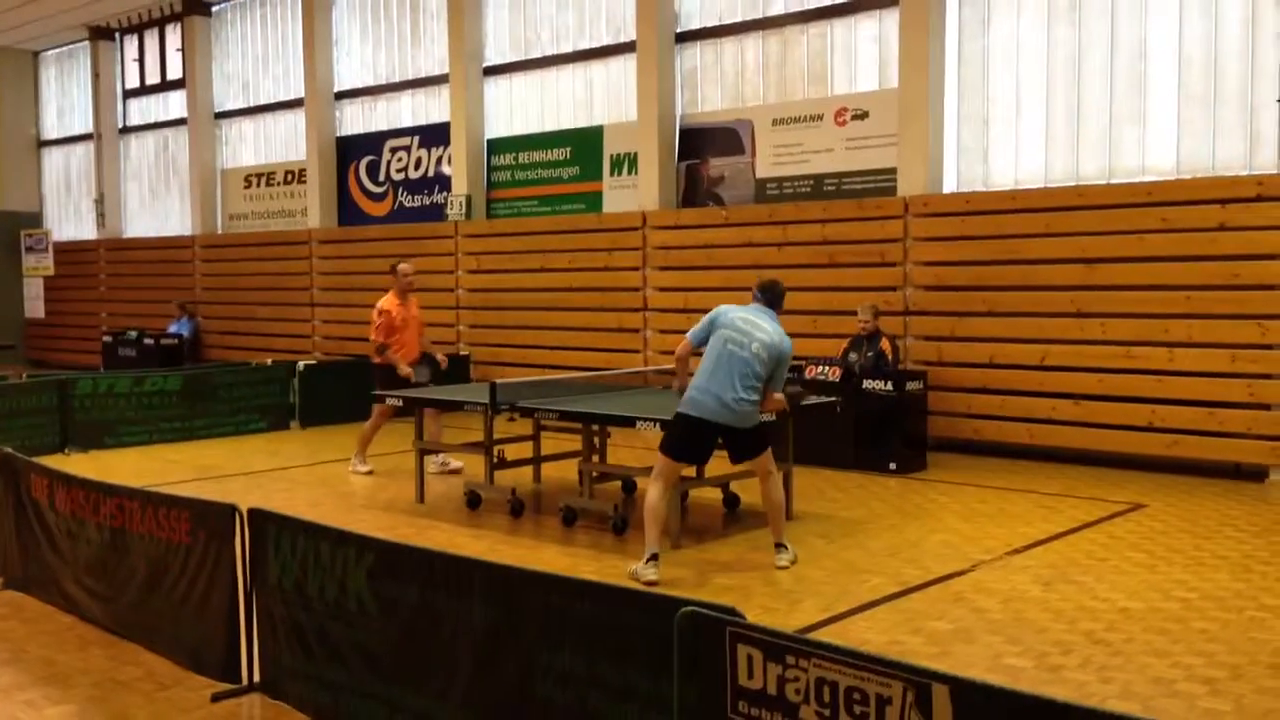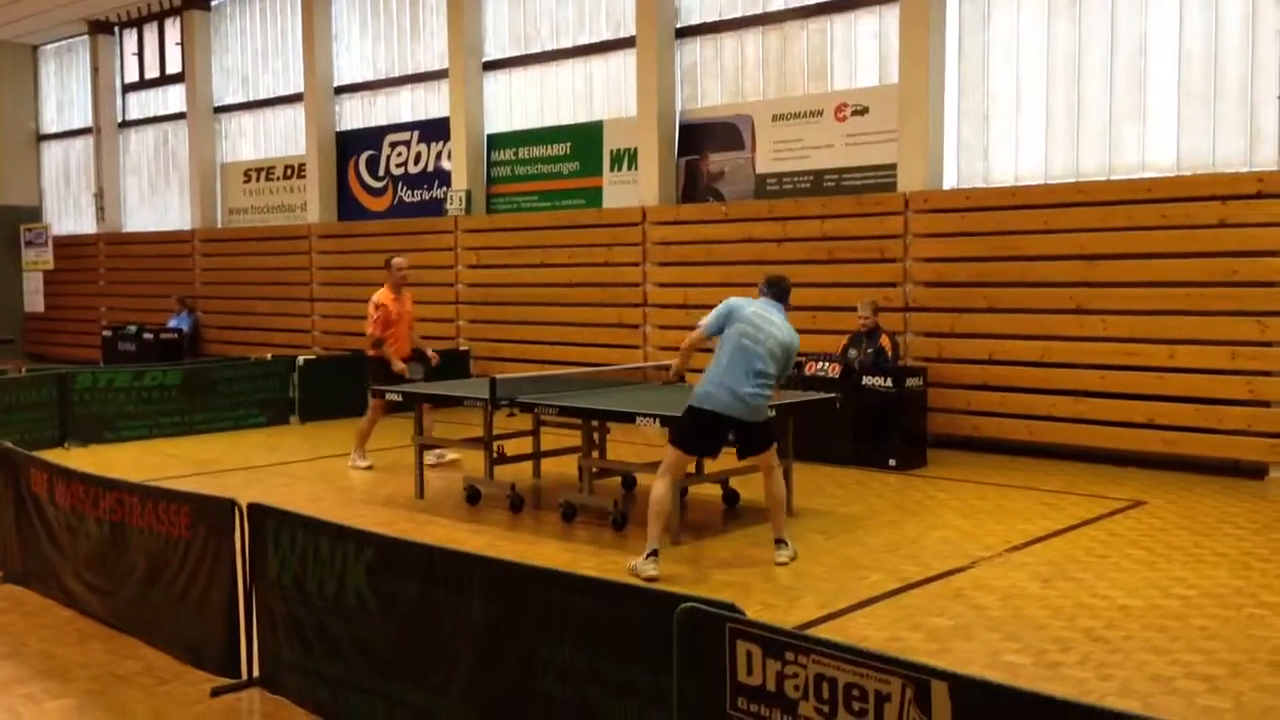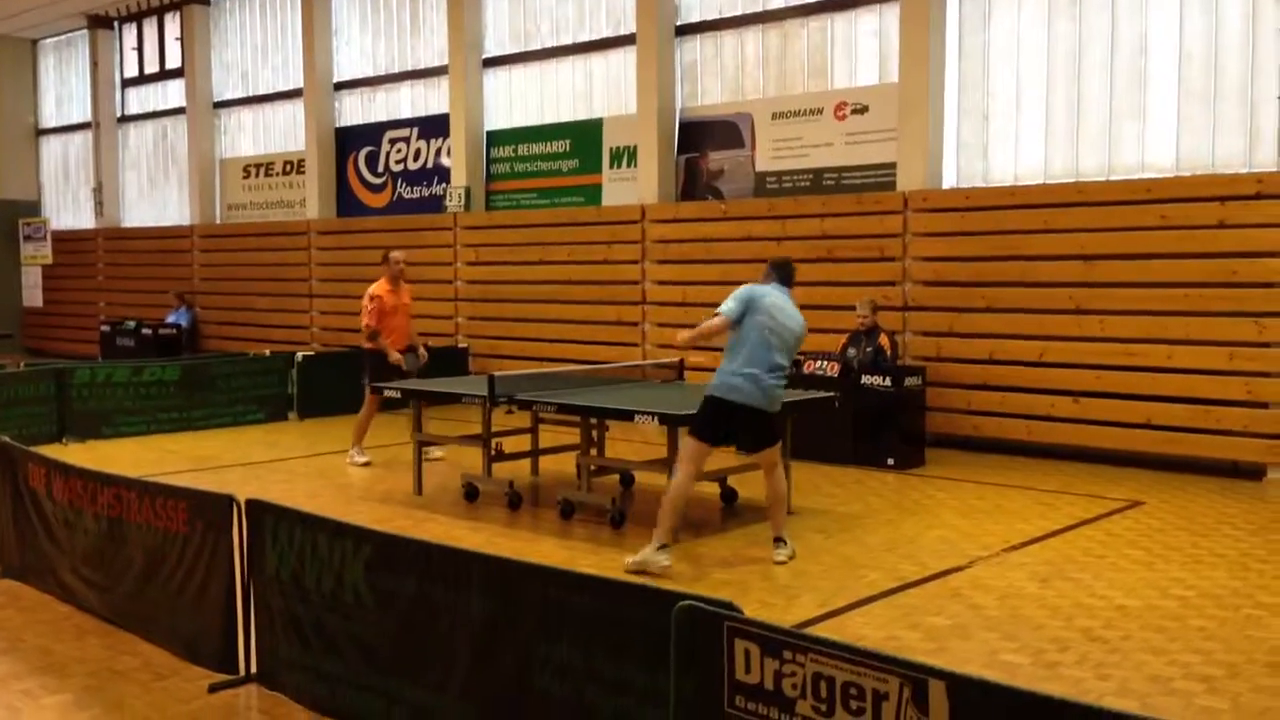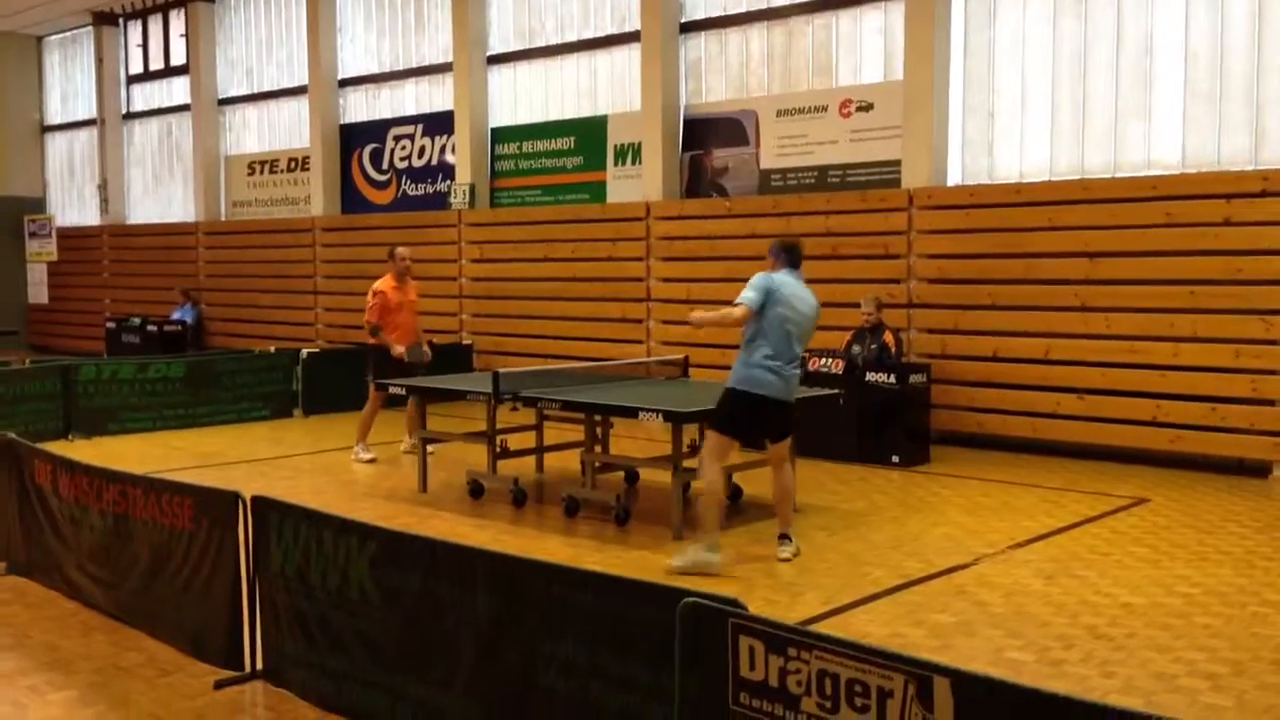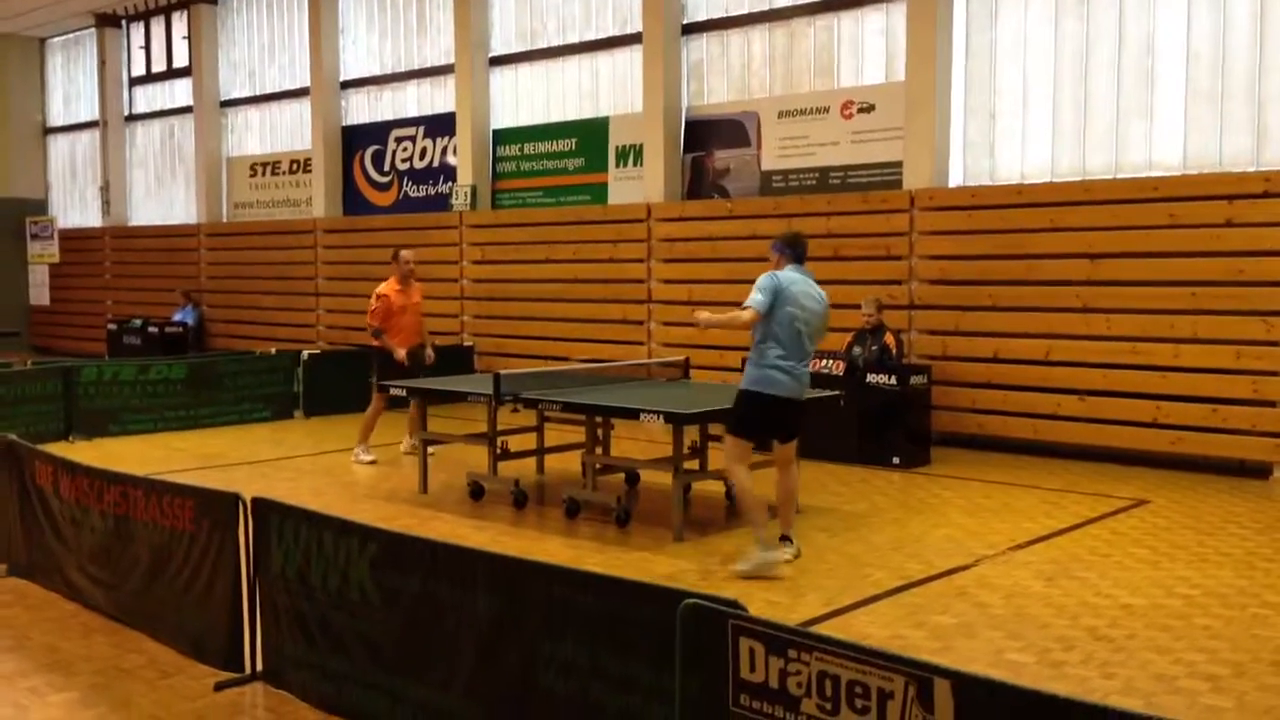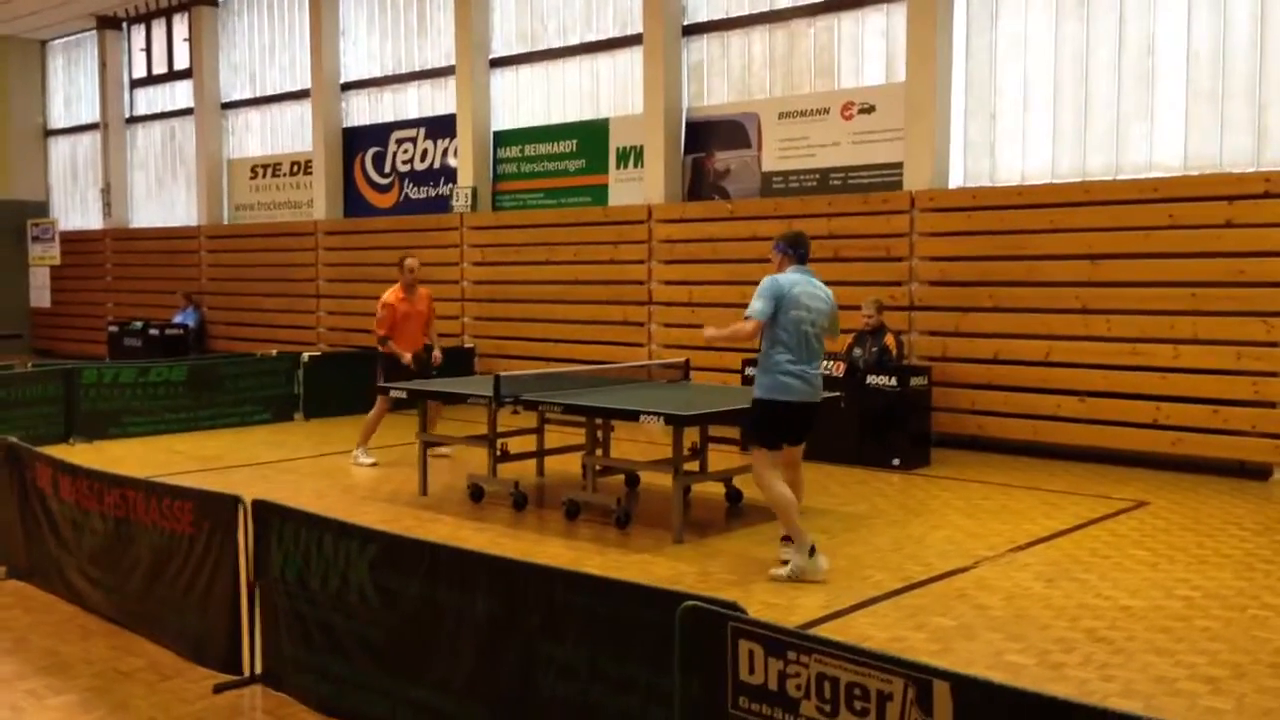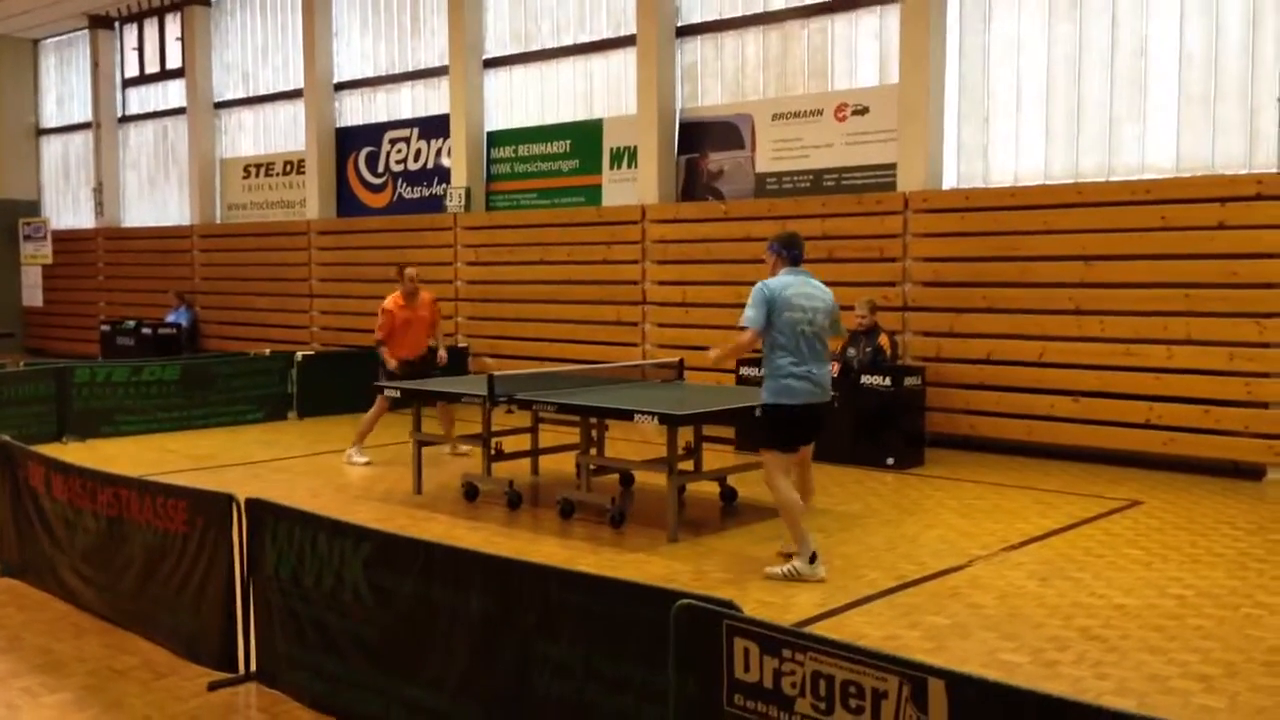
dt=0.1s
person 1, frame 1
left shoulder: (724, 312)
right shoulder: (782, 342)
left elbow: (682, 352)
right elbow: (765, 401)
left wrist: (681, 381)
right wrist: (777, 401)
left hip: (697, 409)
right hip: (741, 416)
left knee: (660, 480)
right knee: (770, 474)
left ankle: (650, 561)
right ankle: (781, 549)
person 1, frame 2
left shoulder: (736, 306)
right shoulder: (790, 336)
left elbow: (693, 341)
left wrist: (680, 364)
left hip: (710, 403)
right hip: (752, 410)
left knee: (667, 475)
right knee: (772, 469)
left ankle: (649, 557)
right ankle: (782, 545)
person 1, frame 3
left shoulder: (752, 292)
right shoulder: (799, 322)
left elbow: (717, 325)
left wrist: (688, 337)
left hip: (727, 391)
right hip: (766, 401)
left knee: (686, 467)
right knee: (773, 467)
left ankle: (658, 548)
right ankle: (781, 543)
person 1, frame 4
left shoulder: (767, 281)
right shoulder: (812, 302)
left elbow: (739, 315)
left wrist: (702, 319)
left hip: (748, 385)
right hip: (783, 391)
left knee: (711, 460)
right knee: (781, 463)
left ankle: (708, 548)
right ankle: (785, 540)
person 1, frame 5
left shoulder: (774, 279)
right shoulder: (820, 297)
left elbow: (747, 319)
left wrist: (711, 320)
left hip: (761, 385)
right hip: (794, 389)
left knee: (735, 463)
right knee: (786, 463)
left ankle: (765, 547)
right ankle: (786, 540)
person 1, frame 6
left shoulder: (774, 285)
right shoulder: (826, 294)
left elbow: (750, 330)
left wrist: (716, 334)
left hip: (775, 391)
right hip: (809, 391)
left knee: (766, 472)
right knee: (791, 465)
left ankle: (807, 554)
right ankle: (791, 540)
person 1, frame 7
left shoulder: (768, 288)
right shoulder: (825, 293)
left elbow: (747, 341)
right elbow: (836, 337)
left wrist: (720, 355)
left hip: (783, 394)
right hip: (818, 392)
left knee: (777, 475)
right knee: (802, 464)
left ankle: (807, 559)
right ankle: (799, 542)
person 2, frame 1
left shoulder: (413, 303)
right shoulder: (384, 307)
right elbow: (378, 345)
left wrist: (435, 354)
right wrist: (398, 366)
left hip: (414, 365)
right hip: (389, 369)
left knee: (432, 408)
right knee: (379, 417)
left ankle: (438, 459)
right ankle: (358, 458)
person 2, frame 2
left shoulder: (406, 297)
right shoulder: (379, 301)
right elbow: (375, 338)
left wrist: (426, 350)
right wrist: (393, 361)
left hip: (406, 359)
right hip: (382, 362)
right knee: (376, 410)
left ankle: (433, 452)
right ankle: (357, 454)
person 2, frame 3
left shoulder: (405, 290)
right shoulder: (376, 293)
right elbow: (370, 330)
left wrist: (418, 346)
right wrist: (390, 352)
left hip: (402, 352)
right hip: (379, 355)
right knee: (372, 404)
right ankle: (355, 450)
person 2, frame 4
left shoulder: (412, 287)
right shoulder: (380, 289)
right elbow: (371, 325)
left wrist: (423, 343)
right wrist: (392, 346)
left hip: (408, 350)
right hip: (383, 351)
left knee: (417, 395)
right knee: (376, 400)
left ankle: (411, 441)
right ankle: (360, 446)
person 2, frame 5
left shoulder: (416, 289)
right shoulder: (384, 293)
right elbow: (373, 328)
left wrist: (427, 345)
right wrist: (394, 350)
left hip: (411, 352)
right hip: (387, 354)
left knee: (420, 396)
right knee: (379, 402)
left ankle: (411, 441)
right ankle: (361, 448)
person 2, frame 6
left shoulder: (425, 295)
right shoulder: (389, 300)
left elbow: (429, 324)
right elbow: (380, 336)
left wrist: (436, 347)
right wrist: (400, 355)
left hip: (416, 356)
right hip: (393, 359)
left knee: (434, 399)
right knee: (383, 406)
right ankle: (360, 450)
person 2, frame 7
left shoulder: (428, 300)
right shoulder: (390, 306)
left elbow: (435, 325)
right elbow: (379, 340)
left wrist: (441, 347)
right wrist: (387, 359)
left hip: (421, 358)
right hip: (396, 362)
right knee: (382, 406)
left ankle: (451, 444)
right ankle: (354, 449)
